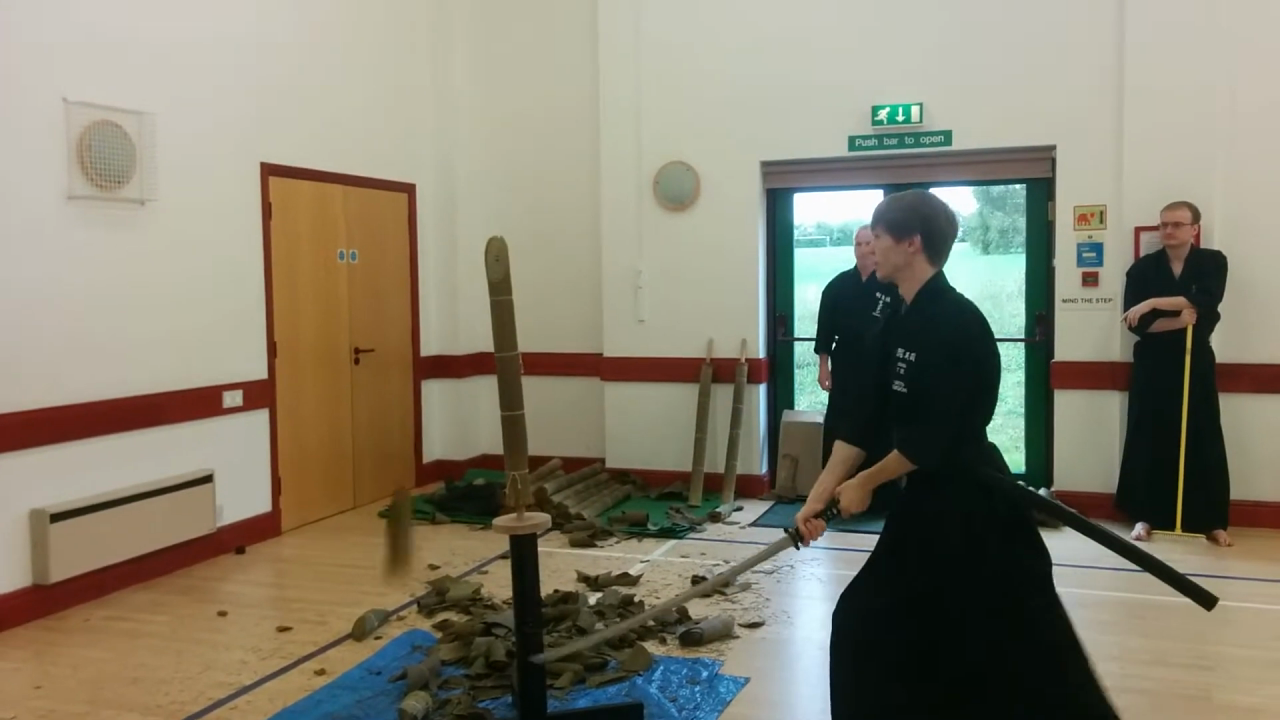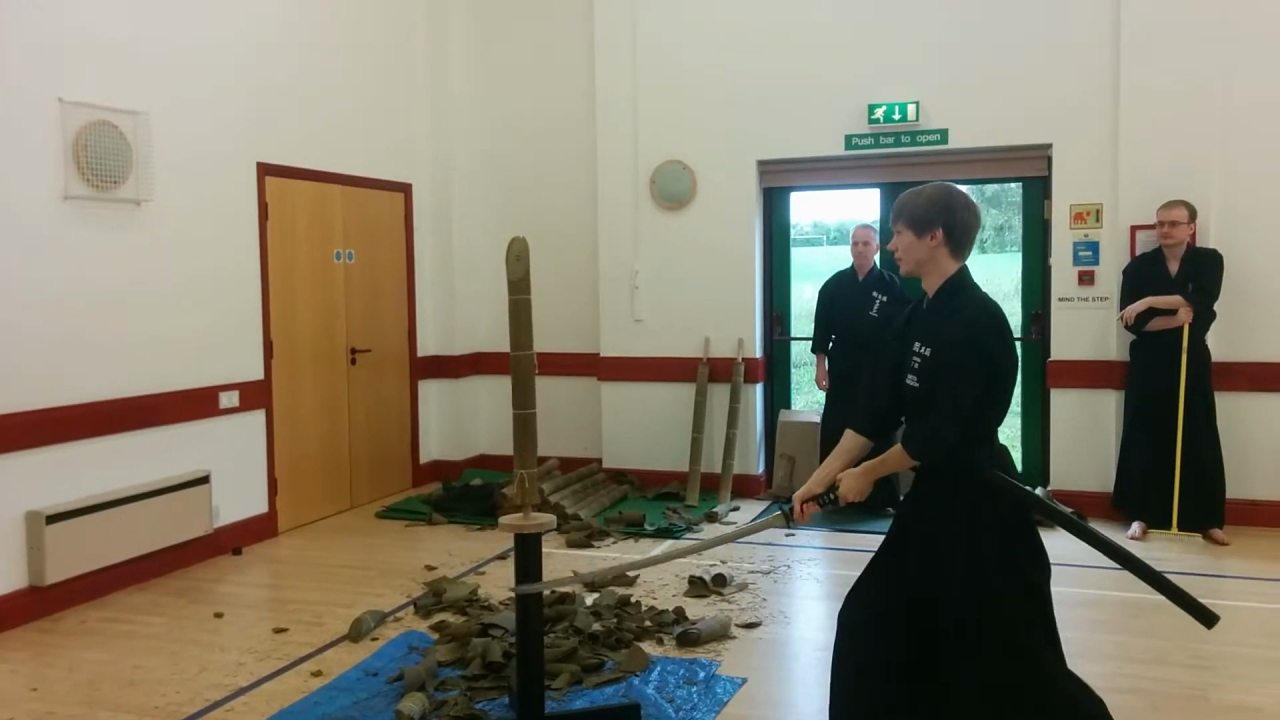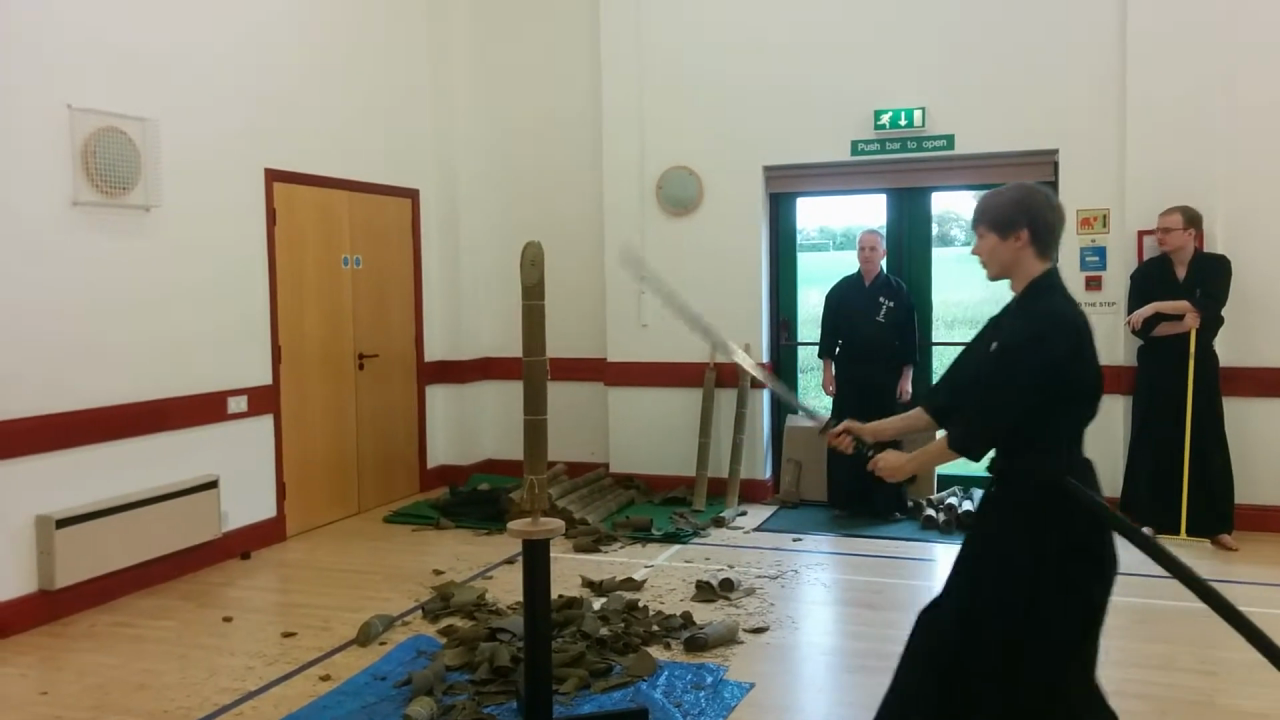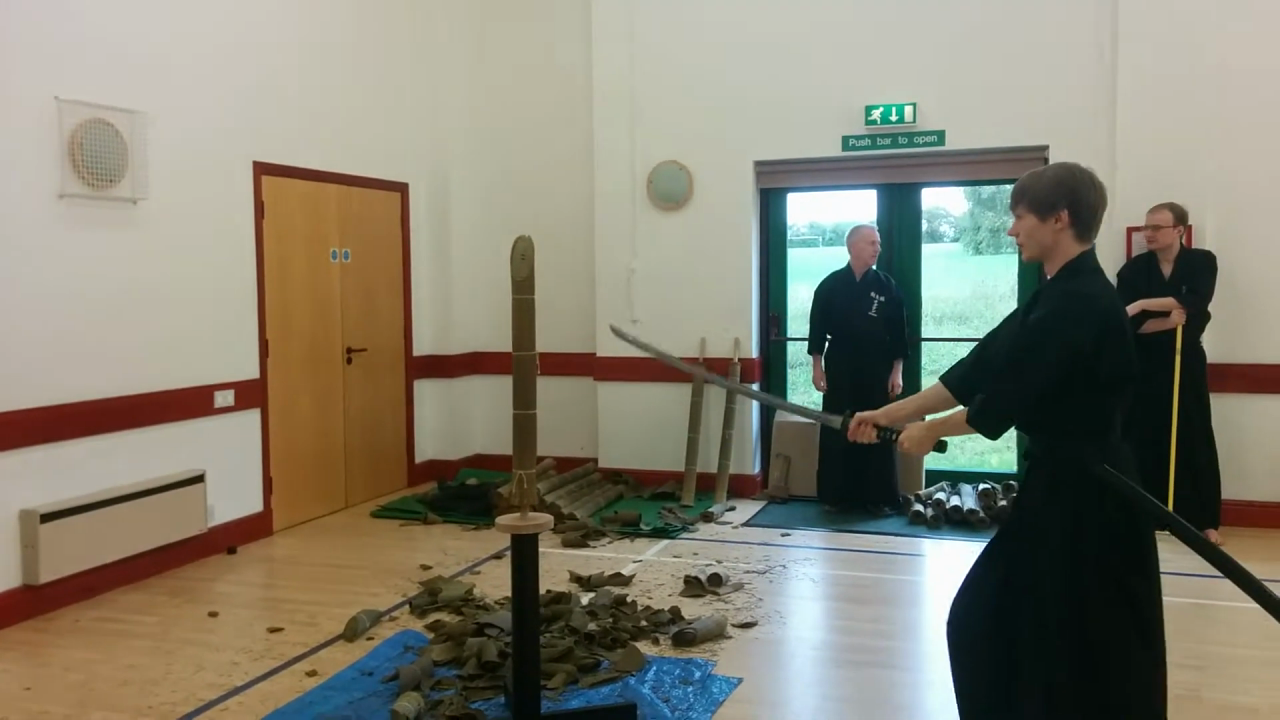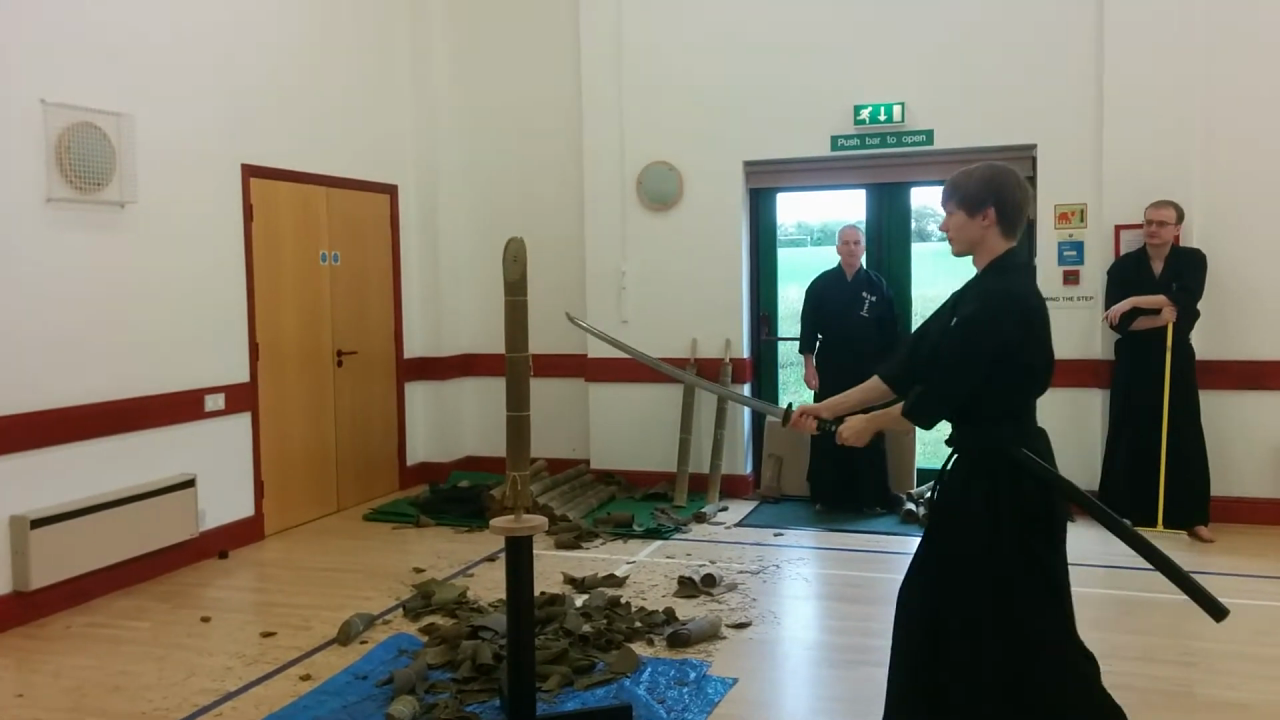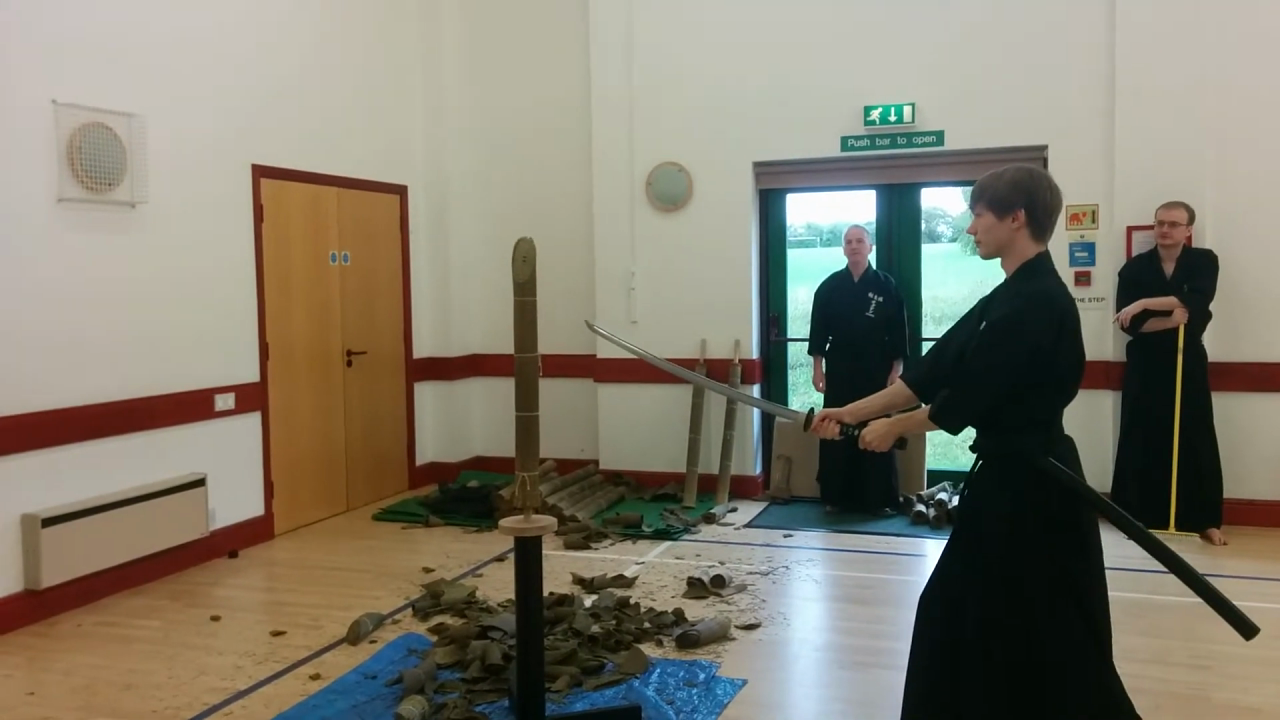
dt=0.5s
person 1, frame 1
left shoulder: (956, 323)
right shoulder: (900, 324)
left elbow: (932, 437)
right elbow: (866, 418)
left wrist: (865, 484)
right wrist: (820, 494)
left hip: (975, 504)
right hip: (929, 500)
left knee: (1023, 652)
right knee: (868, 622)
person 1, frame 2
left shoulder: (976, 321)
right shoulder: (920, 316)
left elbow: (941, 432)
right elbow: (877, 408)
left wrist: (869, 473)
right wrist: (822, 477)
left hip: (978, 502)
right hip: (937, 495)
left knee: (1010, 652)
right knee: (876, 622)
person 1, frame 3
left shoulder: (1050, 323)
right shoulder: (1023, 316)
left elbow: (984, 422)
right elbow: (952, 398)
left wrist: (910, 462)
right wrist: (874, 430)
left hip: (1050, 508)
right hip: (1024, 497)
left knee: (1042, 662)
right knee: (960, 633)
person 1, frame 4
left shoulder: (1081, 305)
right shoulder: (1060, 297)
left elbow: (1007, 398)
right elbow: (981, 369)
left wrist: (929, 433)
right wrist: (891, 413)
left hip: (1084, 493)
right hip: (1061, 482)
left knee: (1093, 652)
right knee: (991, 617)
person 1, frame 5
left shoulder: (1004, 300)
right shoulder: (989, 290)
left elbow: (941, 391)
right elbow: (912, 364)
left wrist: (871, 424)
right wrist: (831, 405)
left hip: (1004, 477)
right hip: (989, 467)
left knee: (1025, 624)
right knee: (948, 607)
person 1, frame 6
left shoulder: (1037, 303)
right shoulder: (1015, 295)
left elbow: (969, 397)
right elbow: (938, 370)
left wrist: (893, 427)
right wrist: (854, 410)
left hip: (1031, 485)
right hip: (1012, 475)
left knee: (1049, 637)
right knee: (967, 615)
person 2, frame 1
left shoulder: (1213, 262)
right shoulder: (1142, 268)
left elbow: (1205, 303)
right elbow: (1135, 322)
left wrist: (1153, 303)
right wrist: (1179, 320)
left hip: (1195, 361)
right hip: (1153, 363)
left knee: (1203, 440)
right knee: (1148, 439)
left ankle: (1211, 520)
right ankle: (1144, 516)
person 2, frame 2
left shoulder: (1209, 261)
right shoulder: (1139, 267)
left elbow: (1200, 302)
right elbow: (1133, 321)
left wrist: (1150, 301)
right wrist: (1175, 318)
left hip: (1191, 360)
right hip: (1150, 362)
left knee: (1199, 439)
right knee: (1144, 438)
left ankle: (1208, 519)
right ankle: (1141, 515)
person 2, frame 3
left shoulder: (1216, 266)
right shoulder: (1146, 272)
left elbow: (1208, 308)
right elbow: (1139, 326)
left wrist: (1157, 306)
right wrist: (1181, 324)
left hip: (1199, 366)
right hip: (1157, 367)
left knee: (1207, 445)
right knee: (1152, 444)
left ankle: (1217, 525)
right ankle: (1149, 520)
person 2, frame 4
left shoulder: (1202, 262)
right shoulder: (1133, 269)
left elbow: (1194, 303)
right elbow: (1127, 323)
left wrist: (1144, 304)
right wrist: (1168, 320)
left hip: (1187, 362)
right hip: (1145, 364)
left knee: (1194, 441)
right knee: (1141, 440)
left ankle: (1203, 520)
person 2, frame 5
left shoulder: (1193, 261)
right shoulder: (1124, 266)
left elbow: (1184, 302)
right elbow: (1118, 321)
left wrist: (1134, 301)
right wrist: (1159, 318)
left hip: (1176, 359)
right hip: (1134, 361)
left knee: (1184, 438)
right knee: (1129, 437)
left ankle: (1193, 517)
right ankle: (1126, 512)
person 2, frame 6
left shoulder: (1204, 262)
right shoulder: (1135, 268)
left elbow: (1195, 303)
right elbow: (1130, 323)
left wrist: (1144, 303)
right wrist: (1170, 319)
left hip: (1188, 361)
right hip: (1145, 363)
left knee: (1196, 440)
right knee: (1140, 440)
left ankle: (1205, 519)
right ankle: (1137, 514)
person 3, frame 1
left shoulder: (892, 288)
right shoulder: (838, 286)
right elbow: (826, 328)
right wrist: (824, 365)
right hip: (845, 370)
right knee: (839, 432)
left ankle: (882, 497)
person 3, frame 2
left shoulder: (890, 286)
right shoulder: (834, 285)
right elbow: (822, 327)
right wrist: (821, 365)
right hip: (842, 369)
left knee: (879, 434)
right knee: (836, 432)
left ankle: (881, 498)
person 3, frame 3
left shoulder: (897, 291)
right shoulder: (841, 290)
left elbow: (909, 338)
right elbow: (829, 333)
left wrist: (906, 378)
right wrist: (827, 371)
left hip: (885, 376)
right hip: (849, 375)
left ankle: (888, 504)
right ankle: (847, 501)
person 3, frame 4
left shoulder: (886, 285)
right shoulder: (830, 285)
left elbow: (898, 332)
right elbow: (817, 329)
left wrist: (897, 372)
right wrist: (817, 367)
left hip: (876, 372)
right hip: (839, 370)
right knee: (836, 434)
left ankle: (879, 498)
right ankle: (837, 496)
person 3, frame 5
left shoulder: (877, 285)
right shoulder: (821, 284)
left elbow: (889, 332)
right elbow: (809, 327)
right wrist: (809, 365)
left hip: (867, 370)
right hip: (830, 369)
right knee: (826, 432)
left ankle: (871, 498)
right ankle: (828, 495)
person 3, frame 6
left shoulder: (886, 285)
right shoulder: (829, 287)
left elbow: (898, 332)
right elbow: (818, 330)
left wrist: (896, 371)
right wrist: (818, 367)
left hip: (876, 371)
right hip: (839, 371)
left ankle: (879, 499)
right ankle: (837, 497)
